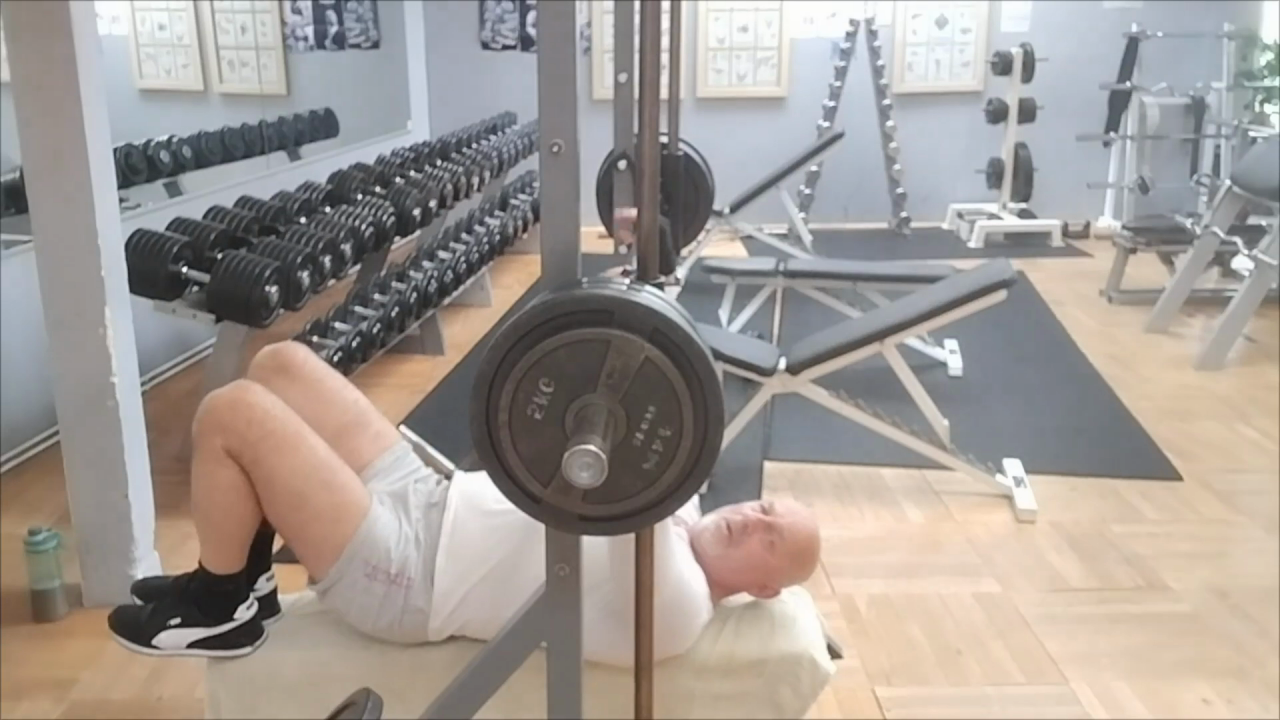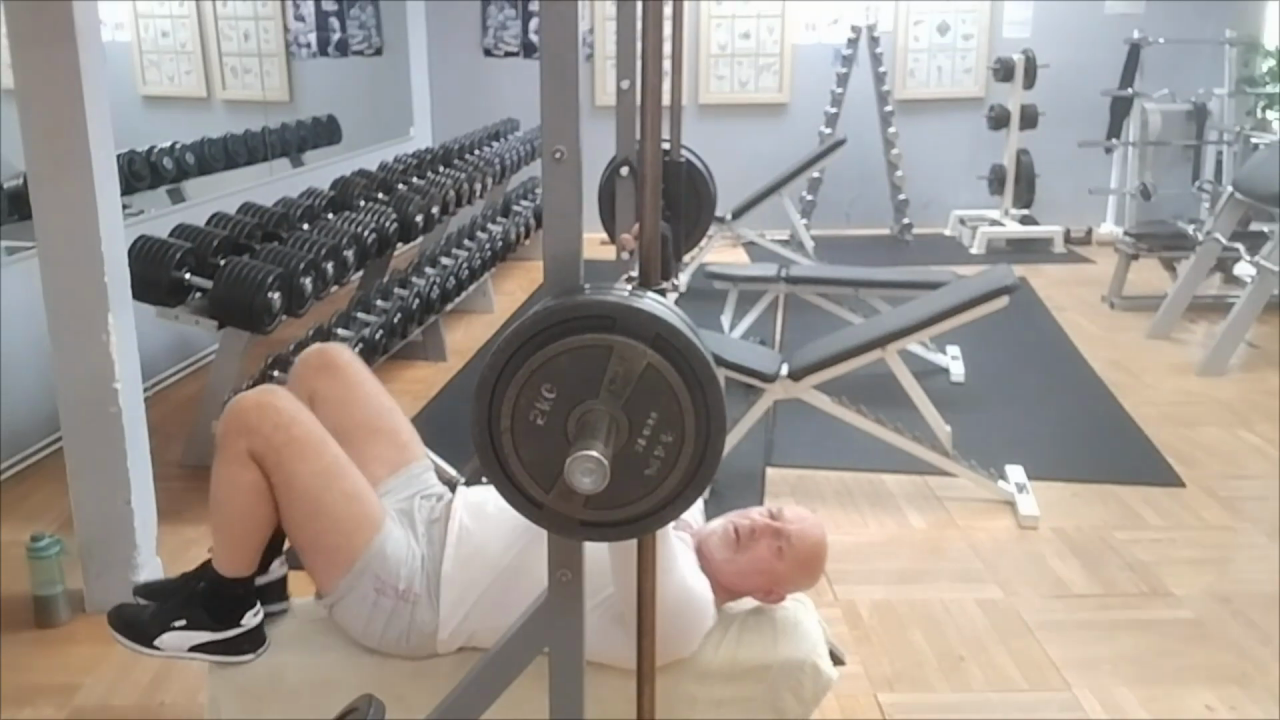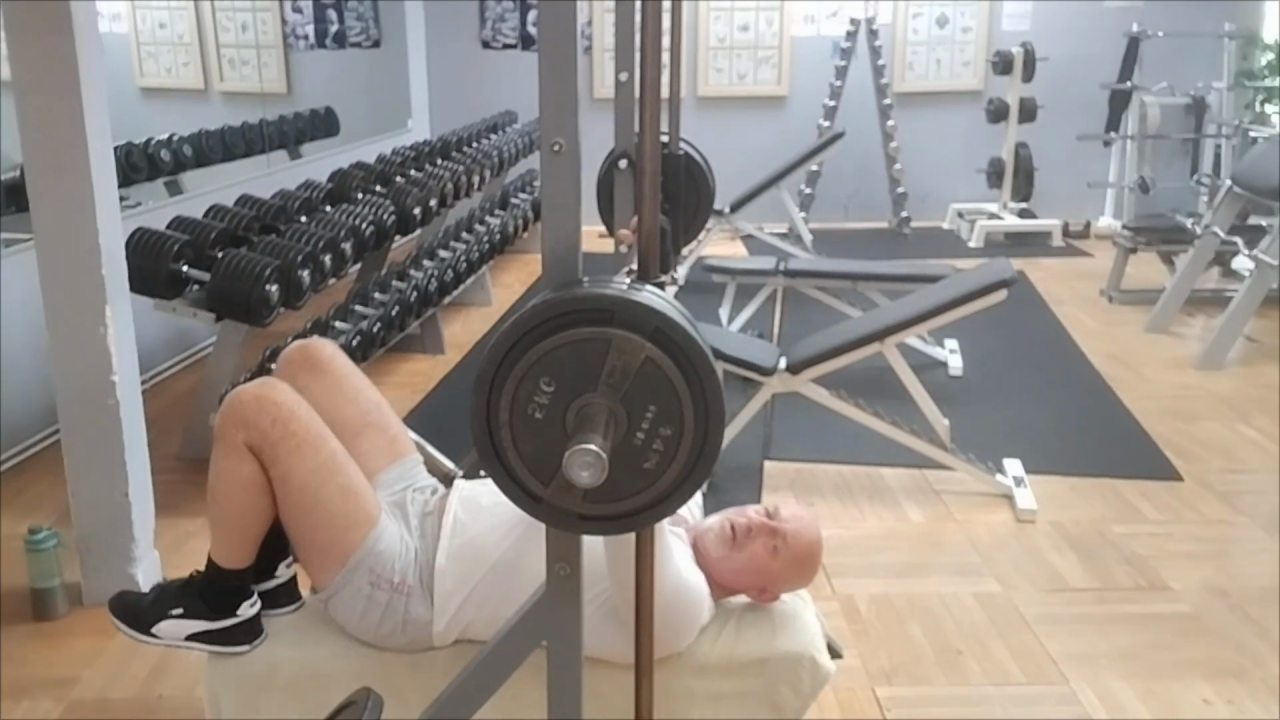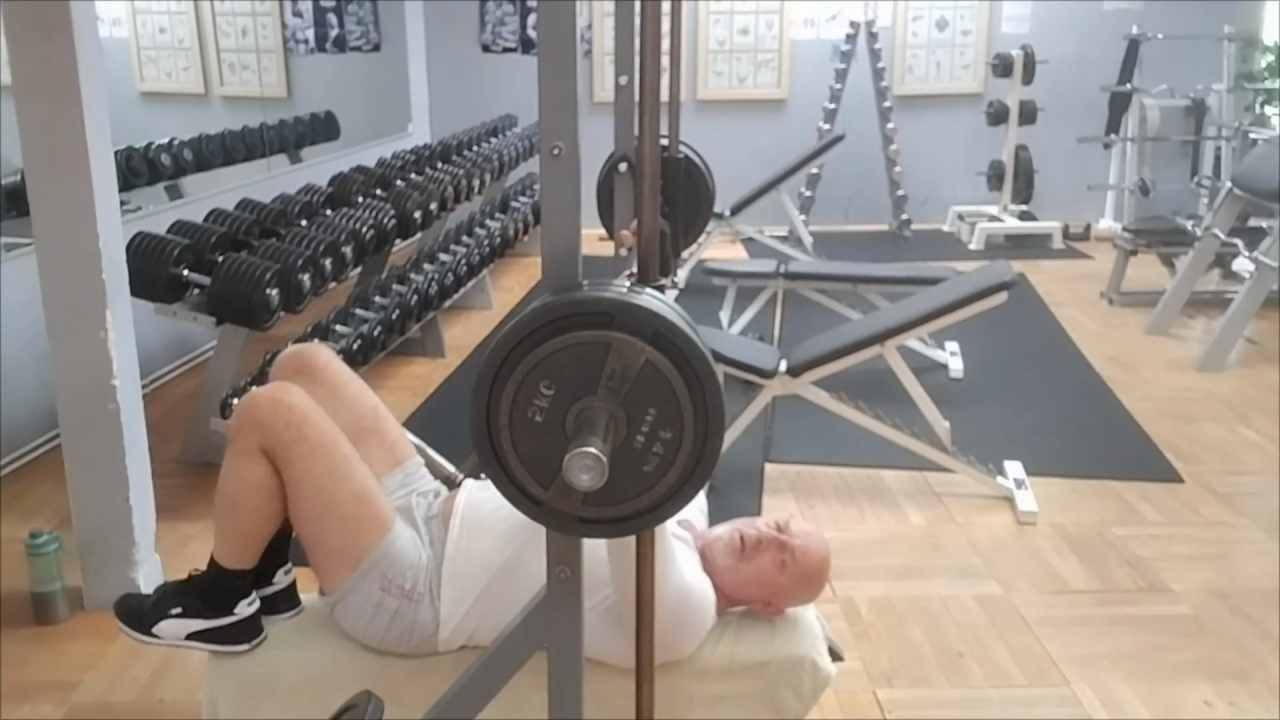
dt=0.3s
person 1, frame 1
left shoulder: (674, 624)
right shoulder: (681, 508)
left hip: (396, 582)
right hip: (423, 512)
left knee: (227, 410)
right knee: (276, 361)
left ankle: (215, 596)
right ankle: (240, 578)
person 1, frame 2
left shoulder: (681, 609)
right shoulder: (687, 515)
left hip: (402, 594)
right hip: (429, 519)
left knee: (255, 416)
right knee: (324, 364)
left ankle: (223, 615)
right ankle: (250, 572)
person 1, frame 3
left shoulder: (675, 602)
right shoulder: (684, 513)
left hip: (398, 585)
right hip: (423, 512)
left knee: (253, 408)
right knee: (308, 358)
left ankle: (222, 606)
right ankle: (266, 569)
person 1, frame 4
left shoulder: (681, 609)
right shoulder: (688, 515)
left hip: (402, 592)
right hip: (427, 517)
left knee: (268, 413)
right knee: (305, 363)
left ankle: (223, 605)
right ankle: (262, 577)
